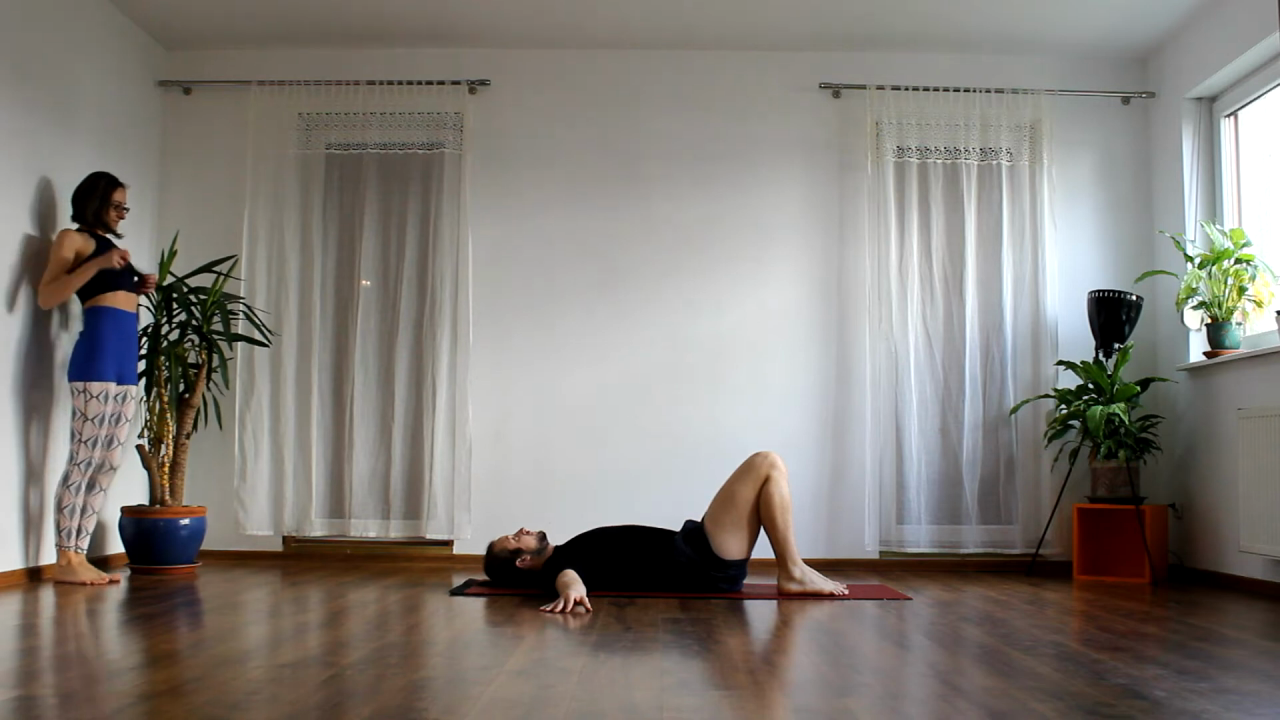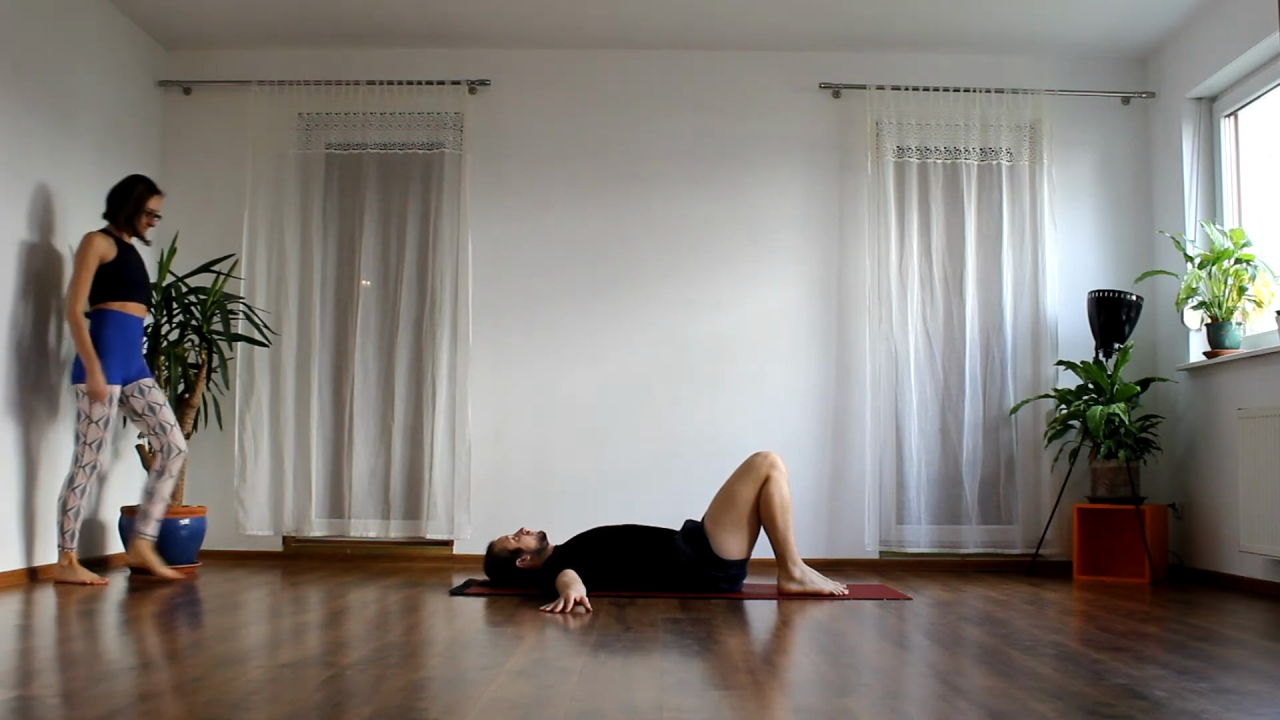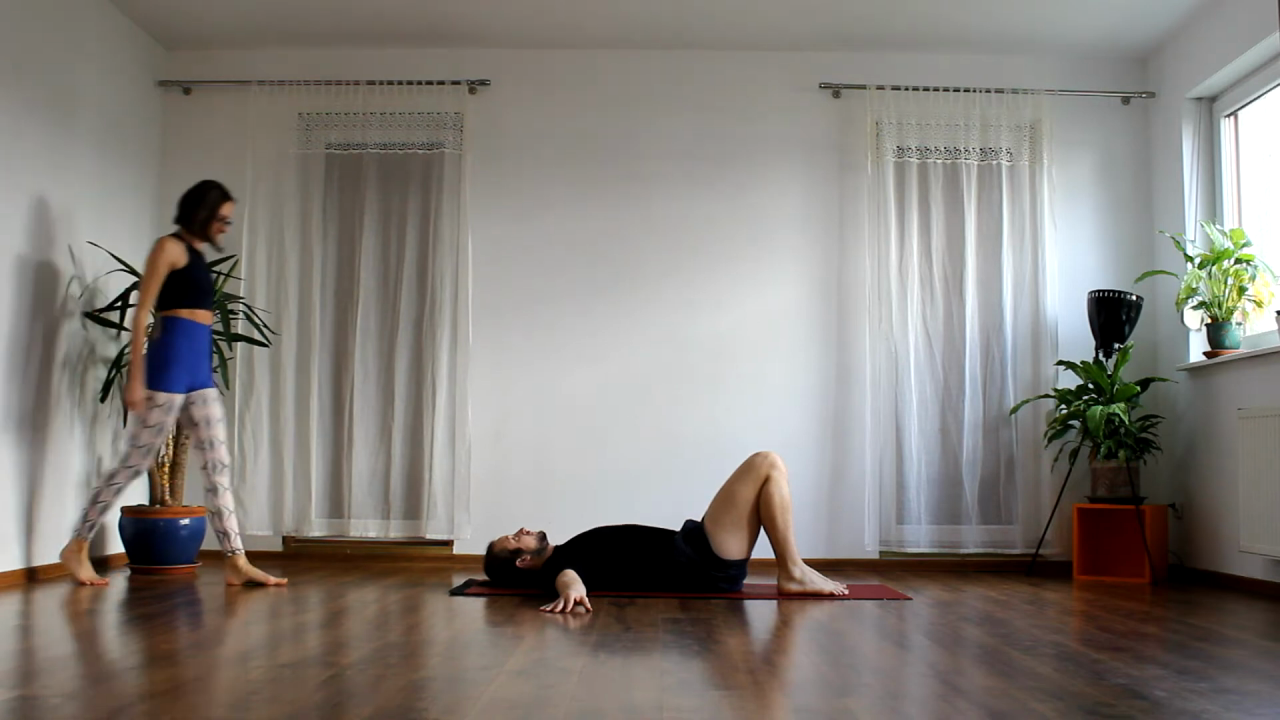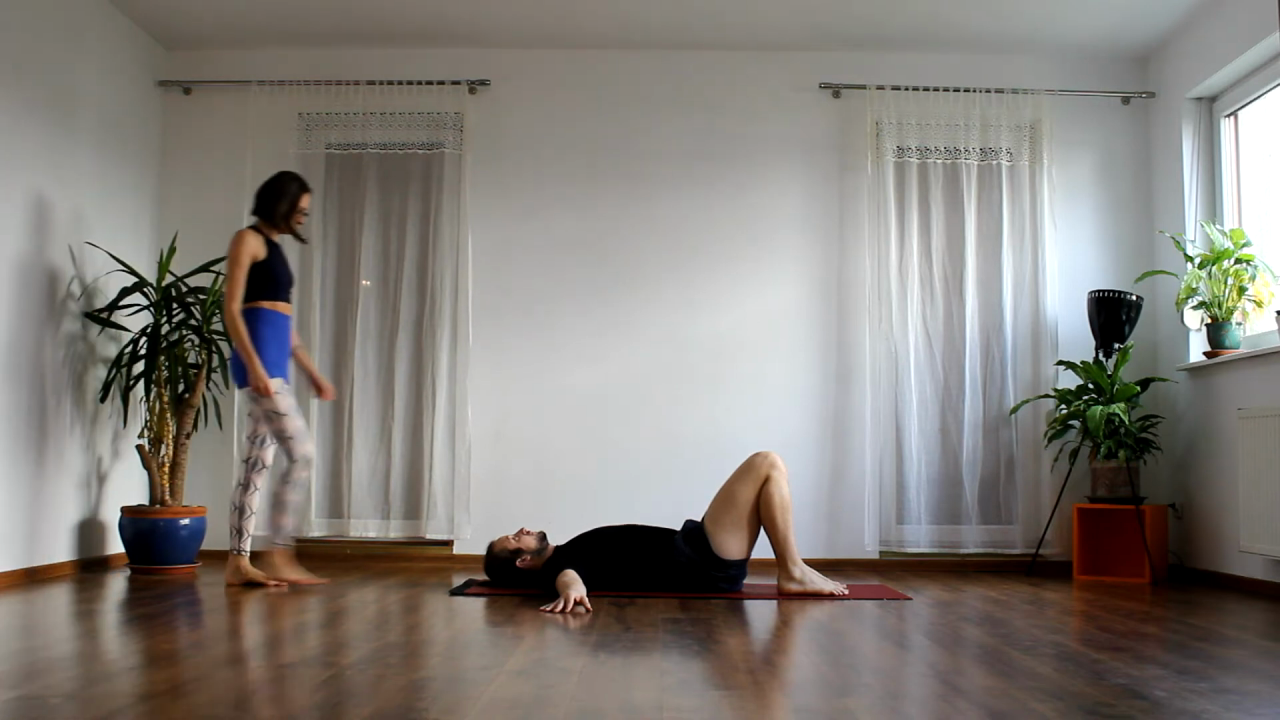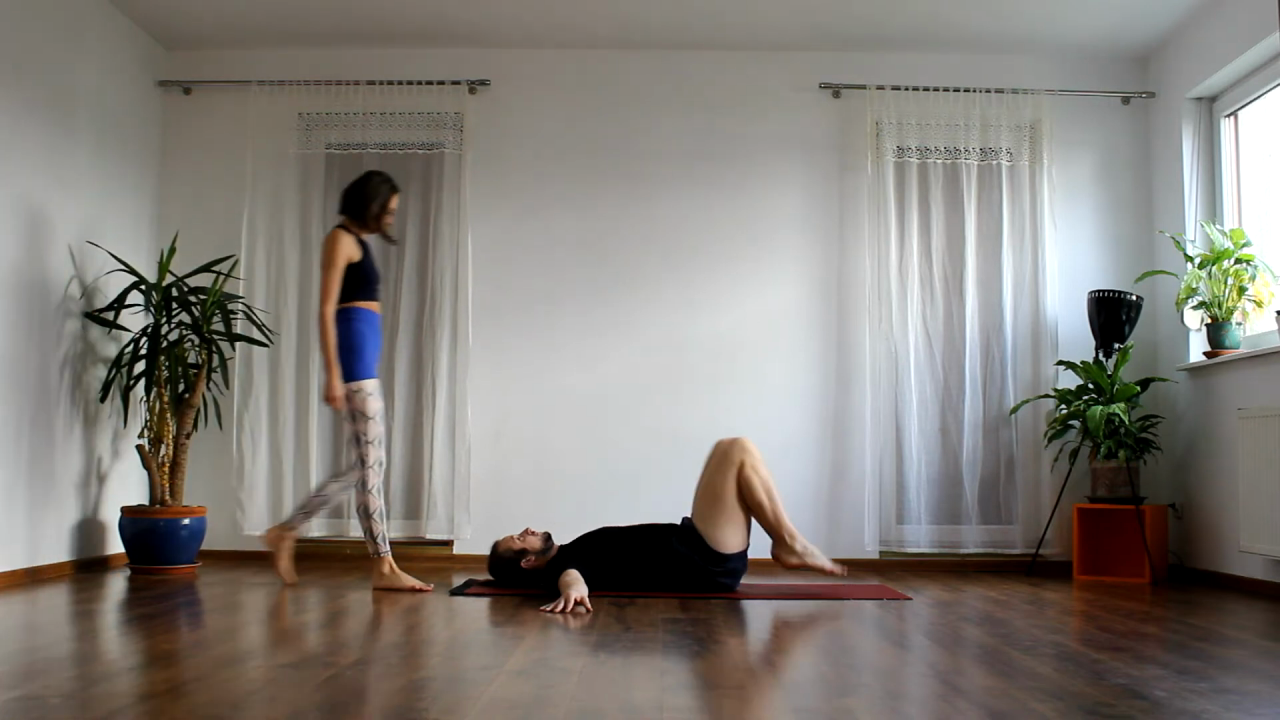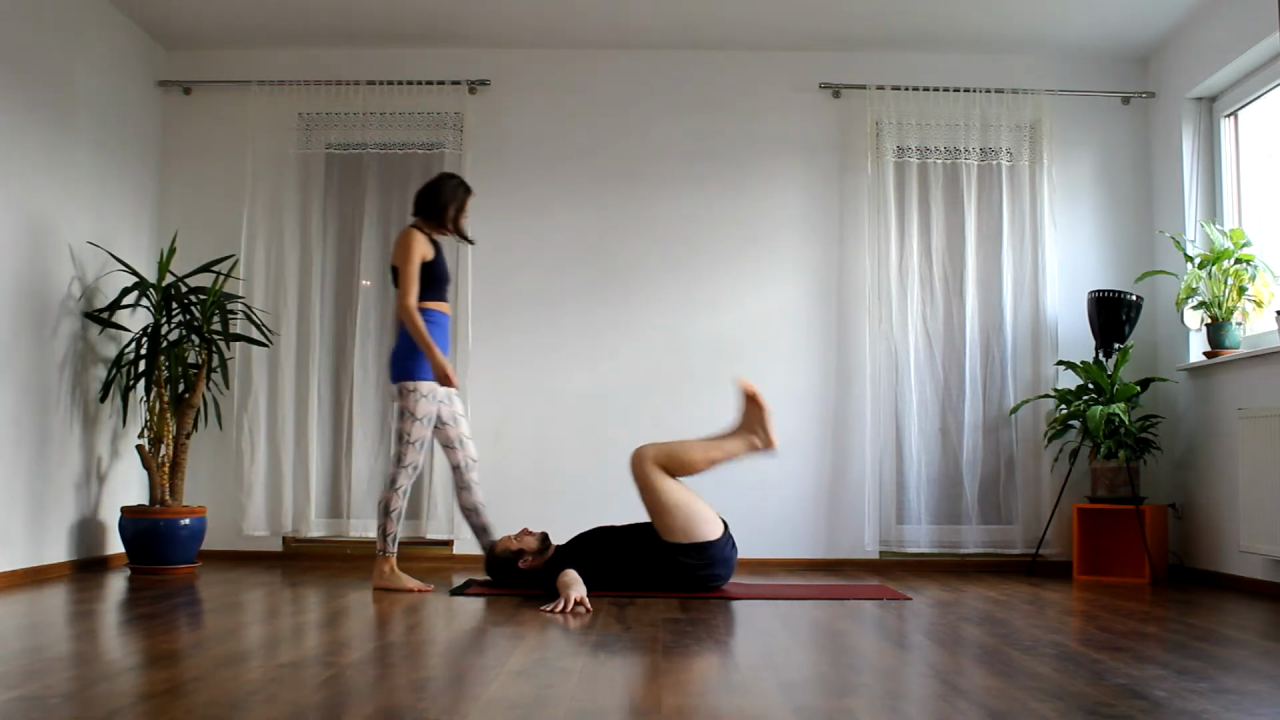
dt=0.4s
person 1, frame 1
left shoulder: (110, 246)
right shoulder: (73, 239)
right elbow: (47, 296)
left wrist: (140, 288)
right wrist: (97, 264)
left hip: (126, 359)
right hip: (97, 356)
left knee: (109, 463)
right knee: (83, 461)
left ankle: (78, 554)
right ankle: (64, 560)
person 1, frame 2
left shoulder: (133, 253)
right shoulder: (97, 243)
right elbow: (77, 309)
left wrist: (148, 370)
right wrist: (93, 368)
left hip: (135, 366)
right hip: (105, 361)
left knee: (173, 447)
right knee: (90, 462)
left ankle: (142, 544)
right ankle: (66, 560)
person 1, frame 3
left shoulder: (198, 255)
right shoulder: (170, 248)
right elbow: (141, 314)
right wrist: (136, 377)
left hip: (201, 369)
right hip: (172, 365)
left knee: (219, 467)
right knee: (135, 465)
left ankle: (236, 563)
right ankle: (76, 548)
person 1, frame 4
left shoulder: (274, 248)
right shoulder: (248, 239)
right elbow: (232, 309)
left wrist: (311, 372)
right wrist: (255, 366)
left hip: (273, 364)
right hip: (256, 361)
left knee: (258, 463)
right knee: (301, 454)
left ankle: (238, 561)
right ankle: (279, 556)
person 1, frame 5
left shoulder: (358, 243)
right shoulder: (340, 240)
right elbow: (327, 311)
right wrist: (333, 375)
left hip: (361, 362)
right hip: (351, 360)
left knee: (364, 467)
right knee: (370, 465)
left ankle: (286, 533)
right ankle: (384, 568)
person 1, frame 6
left shoulder: (430, 243)
right shoulder: (413, 238)
right elbow: (407, 306)
right wrist: (433, 354)
left hip: (435, 362)
right hip: (420, 359)
left knee: (466, 461)
right knee: (409, 463)
right ankle: (385, 566)
person 2, frame 1
left shoulder: (560, 557)
right shoulder: (555, 568)
right elbow: (569, 576)
right wrist: (570, 589)
left hip: (695, 555)
right hip: (704, 566)
left knee: (763, 469)
right knee: (767, 464)
left ankle: (794, 570)
right ankle: (792, 573)
person 2, frame 2
left shoulder: (559, 556)
right shoulder: (555, 568)
right elbow: (568, 576)
right wrist: (571, 589)
left hip: (694, 556)
right hip: (704, 566)
left knee: (762, 469)
right knee: (767, 464)
left ankle: (793, 570)
right ankle: (792, 573)
person 2, frame 3
left shoulder: (560, 556)
right shoulder: (555, 568)
right elbow: (569, 576)
right wrist: (570, 589)
left hip: (695, 556)
right hip: (705, 565)
left knee: (762, 469)
right knee: (767, 464)
left ankle: (793, 570)
right ankle: (792, 572)
person 2, frame 4
left shoulder: (560, 556)
right shoulder: (555, 567)
right elbow: (568, 576)
right wrist: (571, 589)
left hip: (694, 555)
right hip: (704, 566)
left knee: (762, 469)
right knee: (767, 465)
left ankle: (792, 569)
right ankle: (792, 573)
person 2, frame 5
left shoulder: (564, 556)
right shoulder: (559, 566)
right elbow: (571, 576)
right wrist: (571, 588)
left hip: (699, 558)
right hip: (707, 565)
right knee: (737, 449)
right ankle: (790, 546)
person 2, frame 6
left shoulder: (561, 556)
right shoulder: (559, 562)
right elbow: (567, 573)
right wrist: (569, 588)
left hip: (697, 557)
right hip: (700, 559)
right knee: (645, 458)
right ankle: (750, 438)
